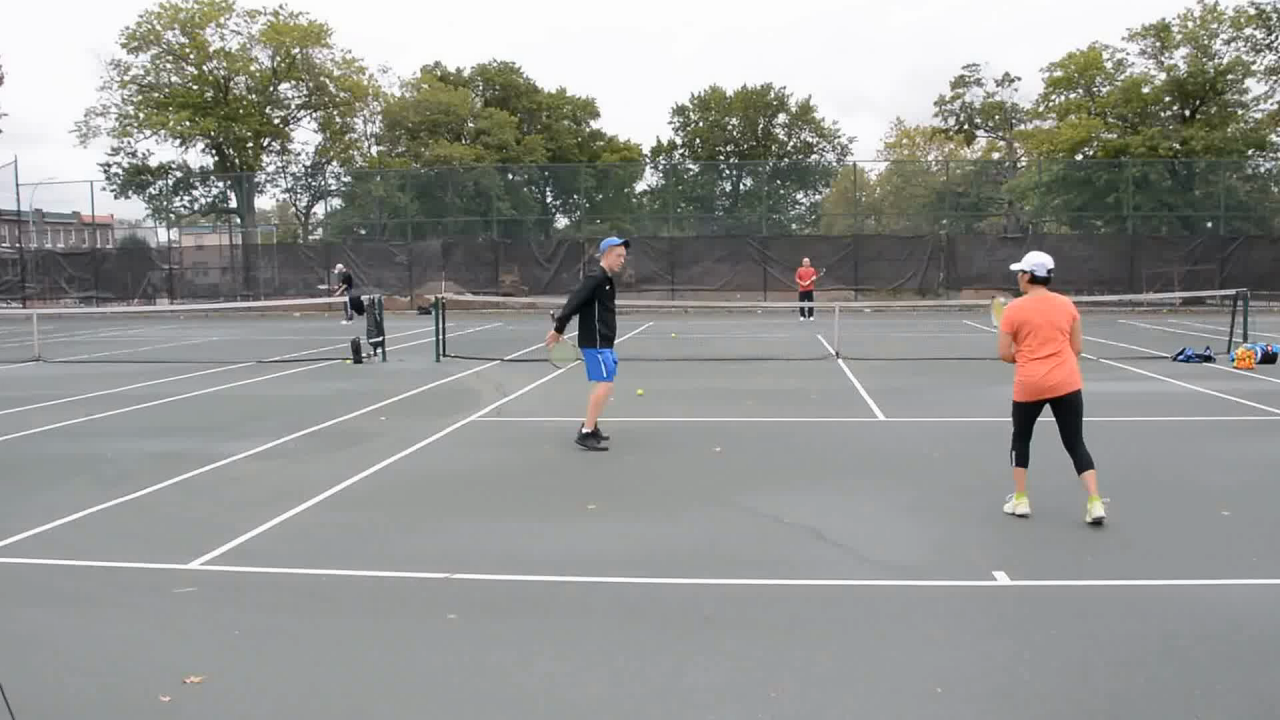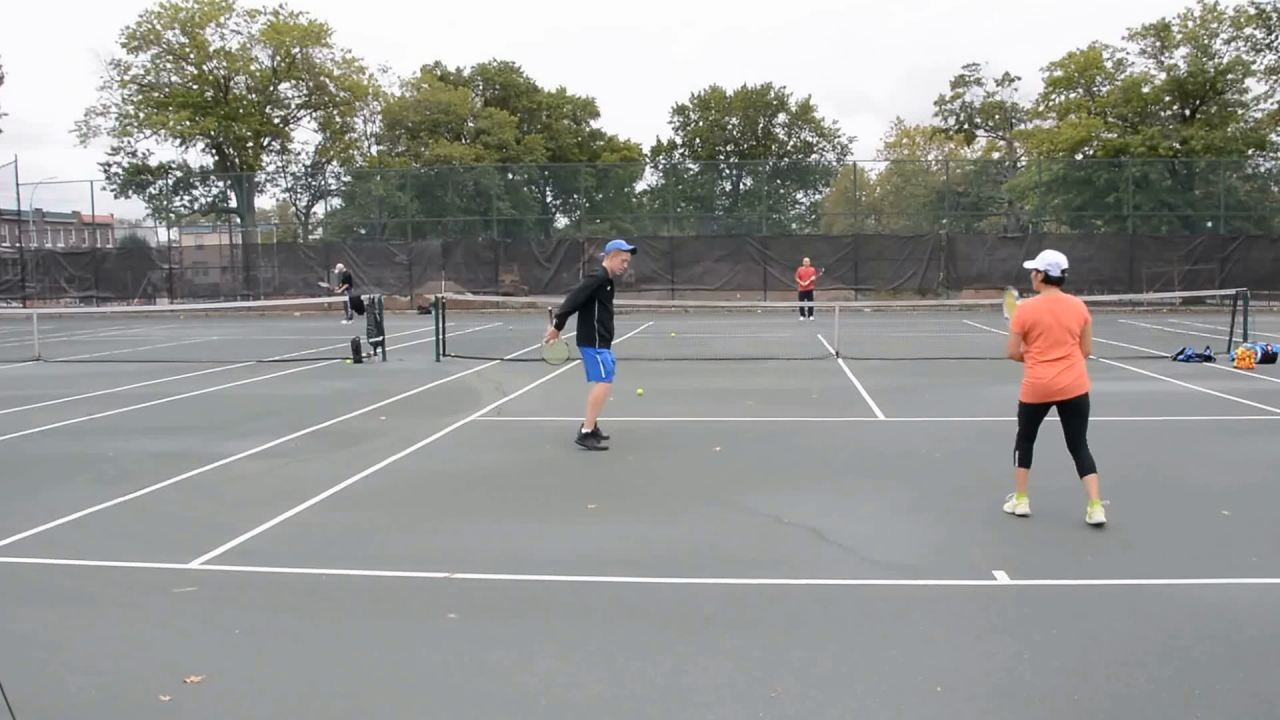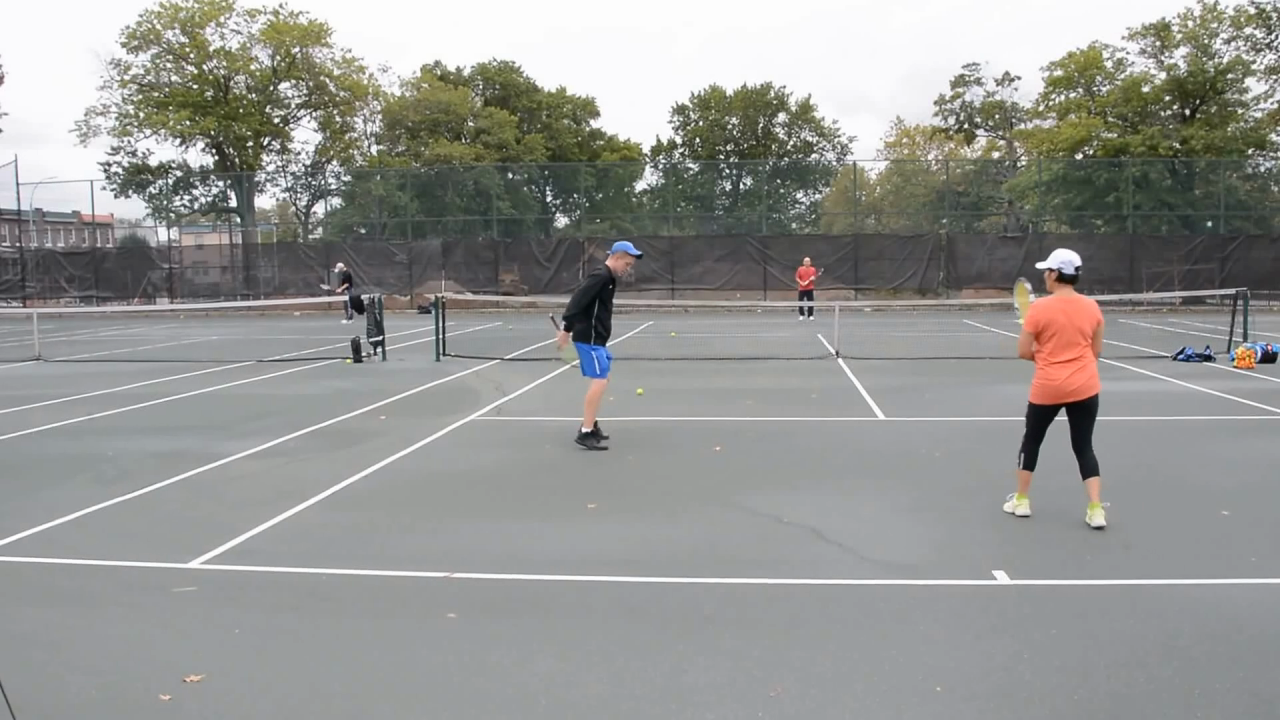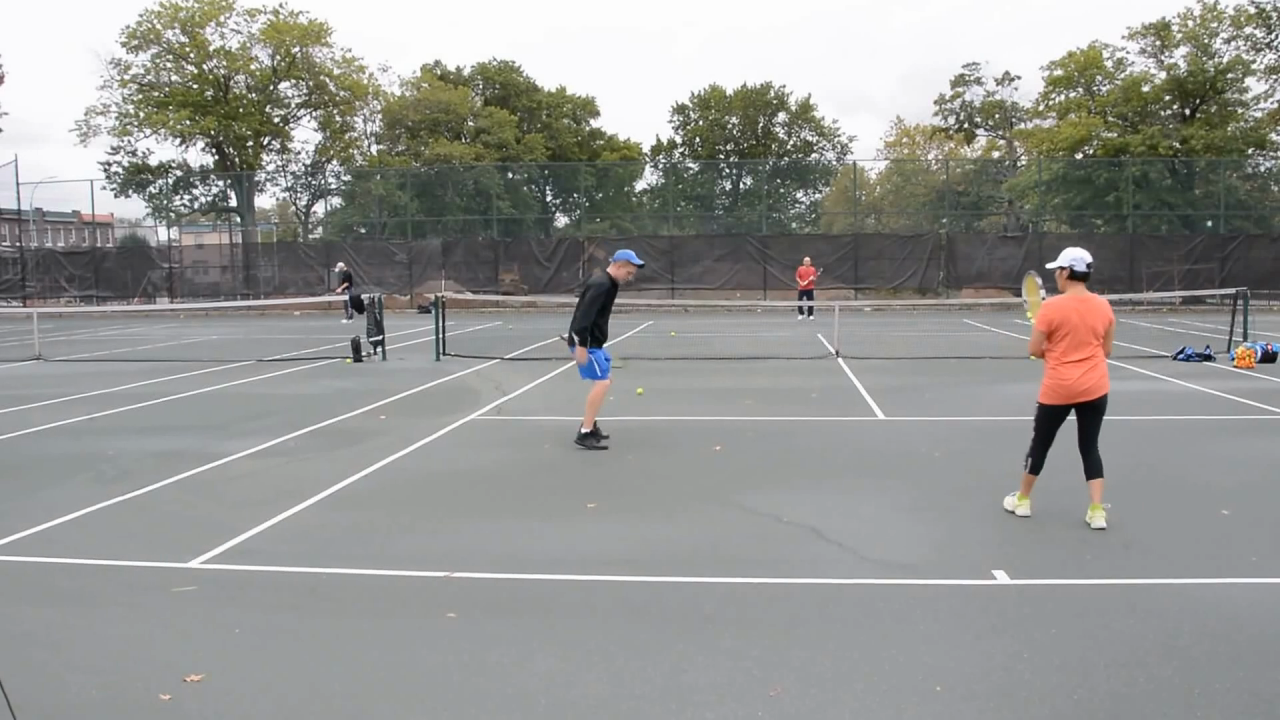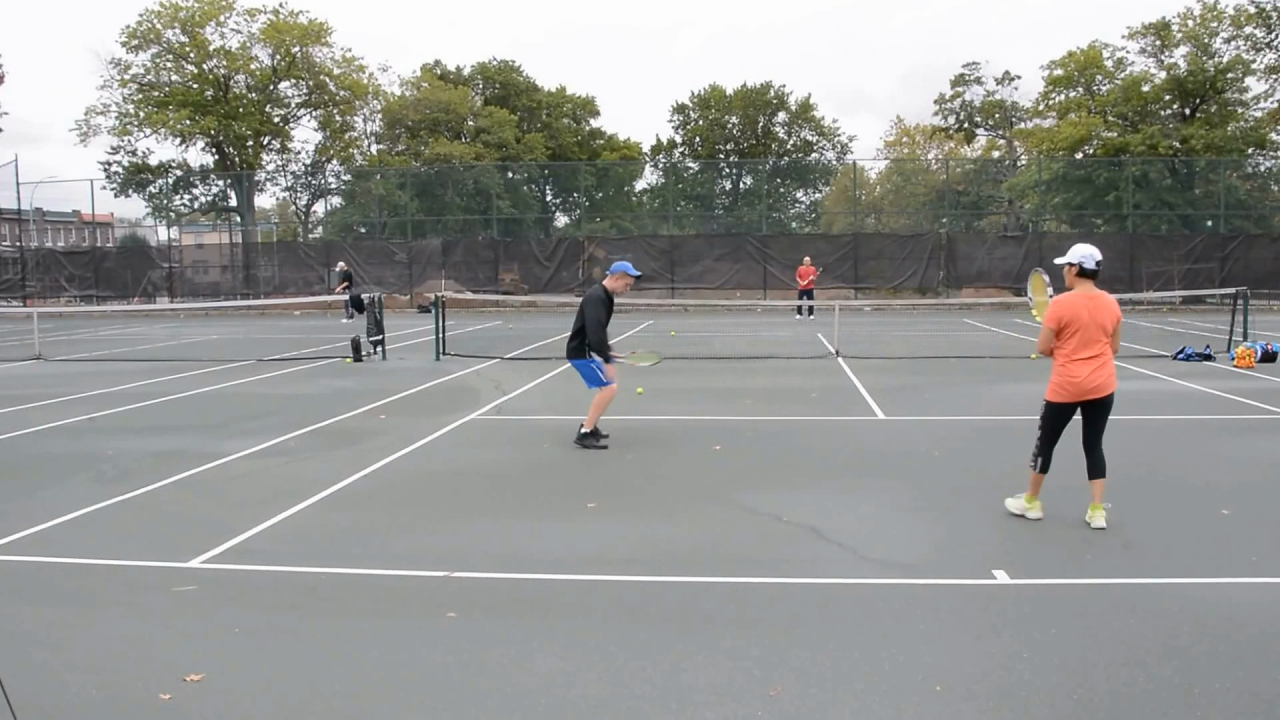
dt=0.1s
person 1, frame 1
left shoulder: (1014, 309)
right shoulder: (1067, 305)
left elbow: (1004, 353)
right elbow: (1076, 347)
left hip: (1029, 386)
right hip: (1067, 384)
left knee: (1020, 438)
right knee: (1075, 443)
left ankle: (1020, 499)
right ankle: (1095, 503)
person 1, frame 2
left shoulder: (1026, 308)
right shoulder: (1078, 306)
left elbow: (1013, 352)
right elbow: (1086, 350)
left hip: (1037, 387)
right hip: (1075, 386)
left knee: (1025, 438)
right knee: (1079, 446)
left ankle: (1020, 499)
right ankle: (1096, 507)
person 1, frame 3
left shoulder: (1039, 308)
right shoulder: (1092, 307)
left elbow: (1024, 351)
right elbow: (1097, 350)
left hip: (1047, 389)
right hip: (1085, 388)
left knee: (1031, 441)
right knee: (1084, 447)
left ankle: (1021, 500)
right ankle: (1096, 510)
person 1, frame 4
left shoulder: (1052, 307)
right shoulder: (1103, 305)
left elbow: (1035, 349)
right elbow: (1107, 350)
left hip: (1058, 389)
right hip: (1095, 388)
left knee: (1040, 443)
right knee: (1090, 448)
left ankle: (1022, 500)
right ankle: (1097, 511)
person 1, frame 5
left shoulder: (1061, 304)
right shoulder: (1111, 303)
left elbow: (1043, 348)
right elbow: (1114, 347)
left hip: (1066, 388)
right hip: (1103, 387)
left knee: (1046, 443)
right knee: (1093, 446)
left ankle: (1030, 501)
right ankle: (1097, 511)
person 2, frame 1
left shoulder: (607, 279)
right shoulder: (596, 277)
left elbow: (579, 306)
right elbow: (574, 302)
right wrist: (558, 329)
left hip: (603, 343)
right hip: (595, 343)
left knee: (603, 384)
right knee: (604, 384)
left ankle: (590, 427)
right ankle: (586, 434)
person 2, frame 2
left shoulder: (606, 279)
right shoulder: (597, 277)
left elbow: (578, 302)
right elbow: (573, 298)
right wrist: (557, 326)
left hip: (600, 342)
right hip: (593, 342)
left knee: (602, 384)
right knee: (603, 384)
left ankle: (590, 427)
right ankle: (585, 434)
person 2, frame 3
left shoulder: (607, 276)
right shoulder: (600, 275)
left elbow: (593, 307)
right elbow: (578, 299)
left wrist: (569, 329)
right wrist: (566, 327)
left hip: (595, 339)
right hip: (588, 339)
left knee: (602, 380)
right knee: (599, 382)
left ankle: (590, 425)
right ankle: (585, 433)
person 2, frame 4
left shoulder: (608, 283)
right shoulder: (601, 284)
right elbow: (586, 313)
right wrist: (580, 343)
left hip: (592, 342)
right hip: (586, 343)
left knee: (604, 381)
right knee: (601, 383)
left ankle: (589, 425)
right ankle: (585, 433)
person 2, frame 5
left shoulder: (605, 297)
right shoulder: (596, 298)
right elbow: (595, 331)
left wrist: (607, 356)
right wrist: (606, 360)
left hip: (589, 352)
right hip: (581, 353)
left knee: (608, 387)
right knee: (609, 388)
left ankle: (589, 426)
right ankle: (585, 434)
